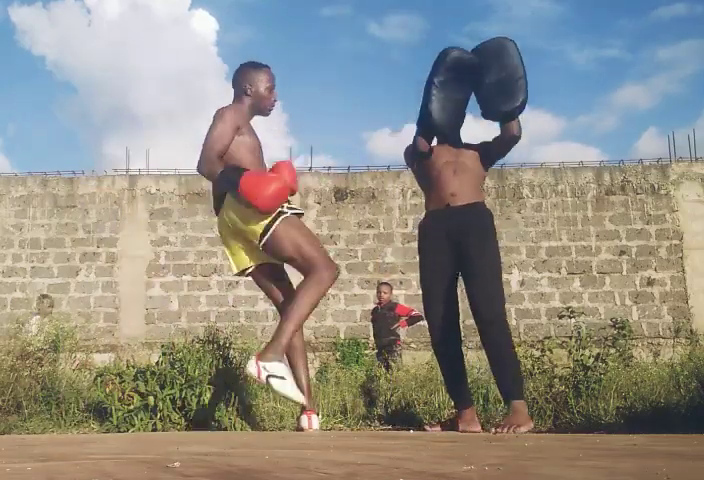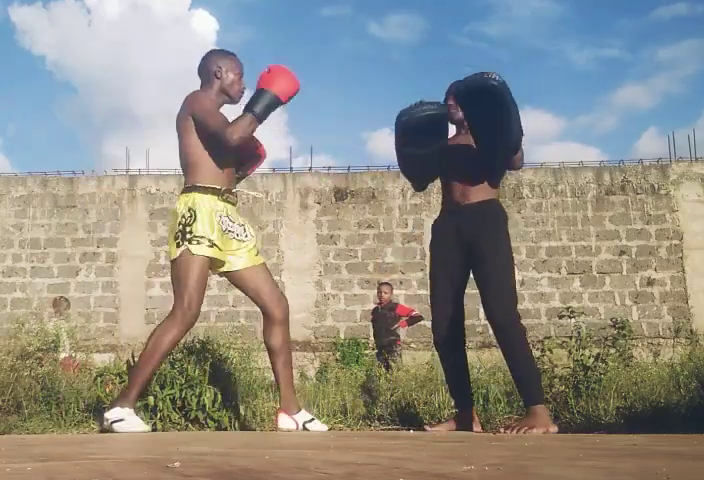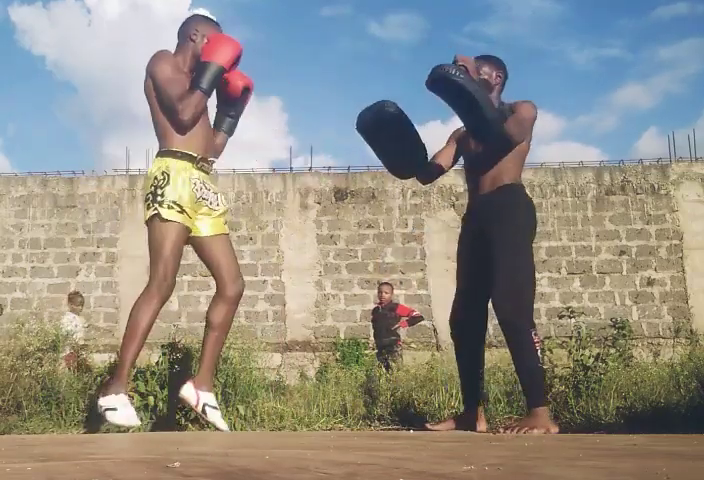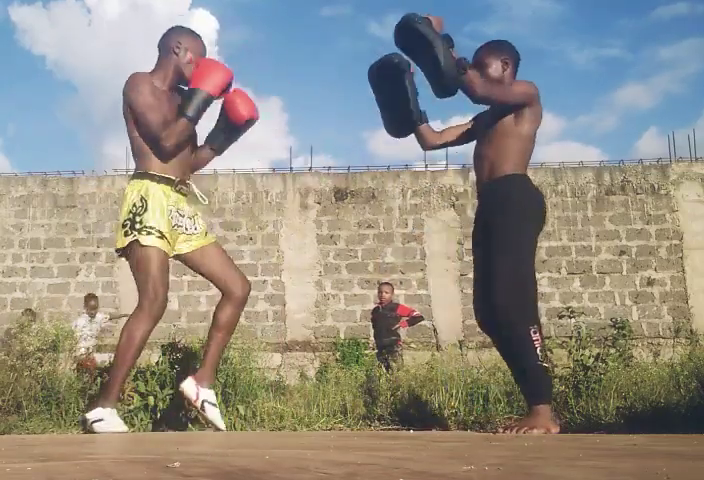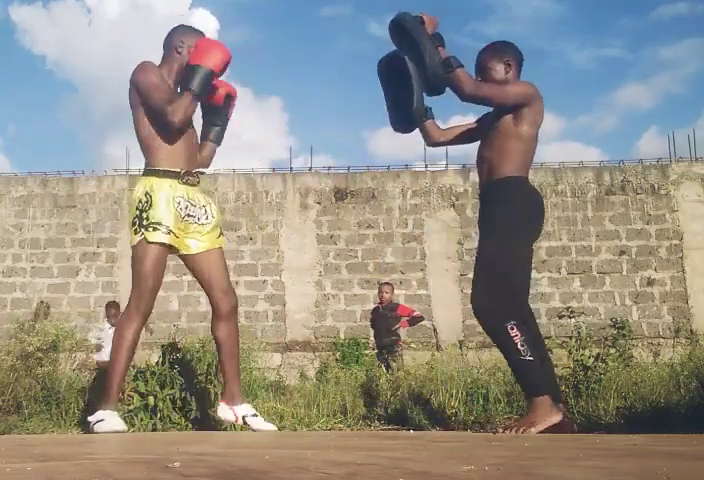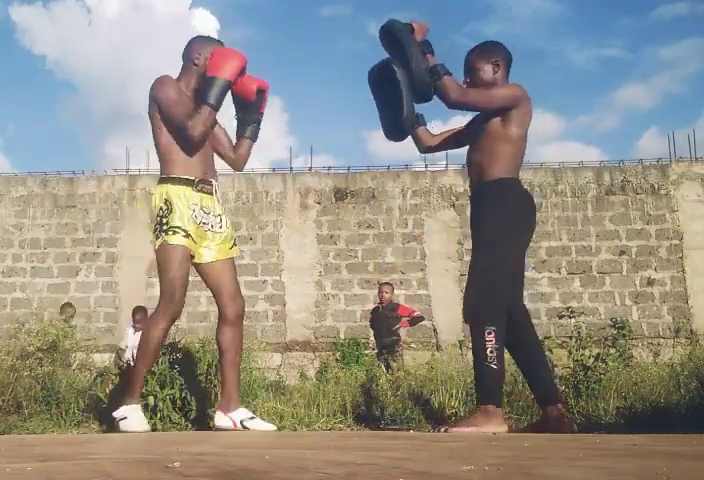
dt=0.2s
person 1, frame 1
left shoulder: (241, 130)
right shoulder: (231, 115)
left elbow: (227, 192)
right elbow: (207, 163)
left wrist: (271, 180)
right wrist: (239, 178)
left hip: (236, 221)
right hip: (253, 210)
left knee: (289, 307)
right knee: (324, 270)
left ankle: (308, 412)
right ankle: (272, 356)
person 1, frame 2
left shoulder: (213, 120)
right shoulder: (197, 100)
right elbow: (231, 137)
left wrist: (244, 166)
right wrist: (267, 99)
left hip: (225, 218)
right hip: (200, 213)
left knee: (277, 309)
right knee: (186, 313)
left ankle: (290, 410)
right ankle: (122, 406)
person 1, frame 3
left shoulder: (193, 85)
right shoulder: (162, 62)
left elbow: (213, 148)
right elbow: (183, 116)
left wrist: (233, 104)
right wrist: (212, 72)
left hip: (201, 186)
right hip: (173, 178)
left knee: (232, 286)
right knee: (161, 284)
left ankle: (201, 385)
right ankle: (115, 389)
person 1, frame 4
left shoulder: (180, 98)
right shoulder: (140, 84)
right elbow: (166, 143)
left wrist: (230, 127)
right wrist: (200, 97)
left hip: (181, 206)
right hip: (151, 200)
left knee: (238, 287)
right knee: (152, 303)
left ankle: (202, 382)
right ankle: (105, 405)
person 1, frame 5
left shoulder: (184, 97)
right shoulder: (146, 74)
right elbow: (172, 117)
left wrist: (218, 116)
right wrist: (201, 74)
left hip: (193, 201)
right hip: (160, 195)
left knee: (226, 302)
right knee: (142, 302)
left ankle: (233, 400)
right ankle: (107, 407)
person 1, frame 6
left shoulder: (203, 106)
right shoulder: (165, 87)
left elbow: (237, 159)
right elbow: (193, 134)
left wrist: (251, 112)
right wrist: (219, 85)
left hip: (209, 208)
right hip: (178, 202)
left knee: (233, 308)
right knee: (171, 305)
left ankle: (230, 407)
right ankle: (130, 400)
person 2, frame 1
left shoulder: (479, 151)
right shoulder: (418, 152)
left elbow: (512, 135)
right elbow: (419, 147)
right wrist: (430, 118)
left hip: (476, 220)
right hip: (435, 226)
left knee: (488, 310)
right knee: (439, 321)
left ankle: (517, 406)
right ankle: (464, 411)
person 2, frame 2
left shoulder: (492, 144)
right shoulder: (436, 147)
left elbow: (514, 160)
right elbow: (419, 179)
left wrist: (495, 112)
right wrist: (419, 154)
left hip: (486, 220)
right hip: (447, 226)
left knee: (501, 311)
right knee: (444, 324)
left ankle: (538, 410)
right ankle: (465, 412)
person 2, frame 3
left shoulder: (522, 110)
right shoulder: (463, 133)
left elbow: (509, 135)
right elbow: (429, 171)
left wrist: (475, 89)
left hip: (510, 209)
right hip: (476, 217)
left knee: (511, 306)
right knee: (464, 316)
left ankle: (541, 411)
right ankle: (472, 411)
person 2, frame 4
left shoulder: (526, 95)
right shoulder: (482, 119)
left elbow: (478, 89)
right elbow: (431, 140)
left wrist: (441, 44)
right wrist: (410, 100)
left hip: (514, 199)
right hip: (489, 206)
left knee: (513, 300)
right knee: (489, 307)
left ankle: (542, 409)
right ankle: (538, 402)
person 2, frame 5
left shoulder: (527, 95)
right shoulder: (488, 121)
left elbow: (468, 90)
right elbow: (436, 137)
left wrist: (435, 43)
left hip: (514, 202)
right hip: (496, 206)
left knee: (490, 300)
right knee: (511, 306)
left ankle: (542, 402)
right ankle: (548, 402)
person 2, frame 6
left shoulder: (515, 96)
right shoulder: (480, 122)
left elbow: (454, 97)
right elbow: (428, 143)
left wrist: (424, 49)
left hip: (505, 204)
right hip: (492, 209)
left knee: (483, 304)
right knee: (506, 310)
left ankle: (491, 409)
right ankle: (553, 411)
